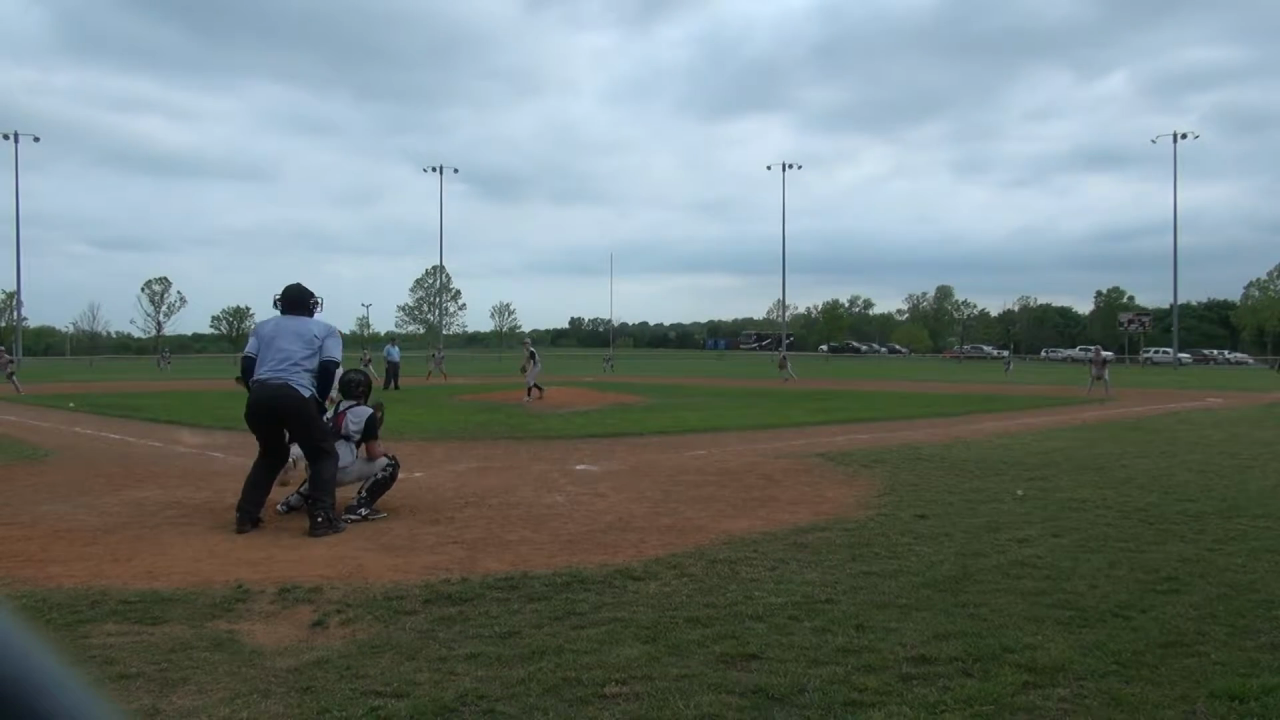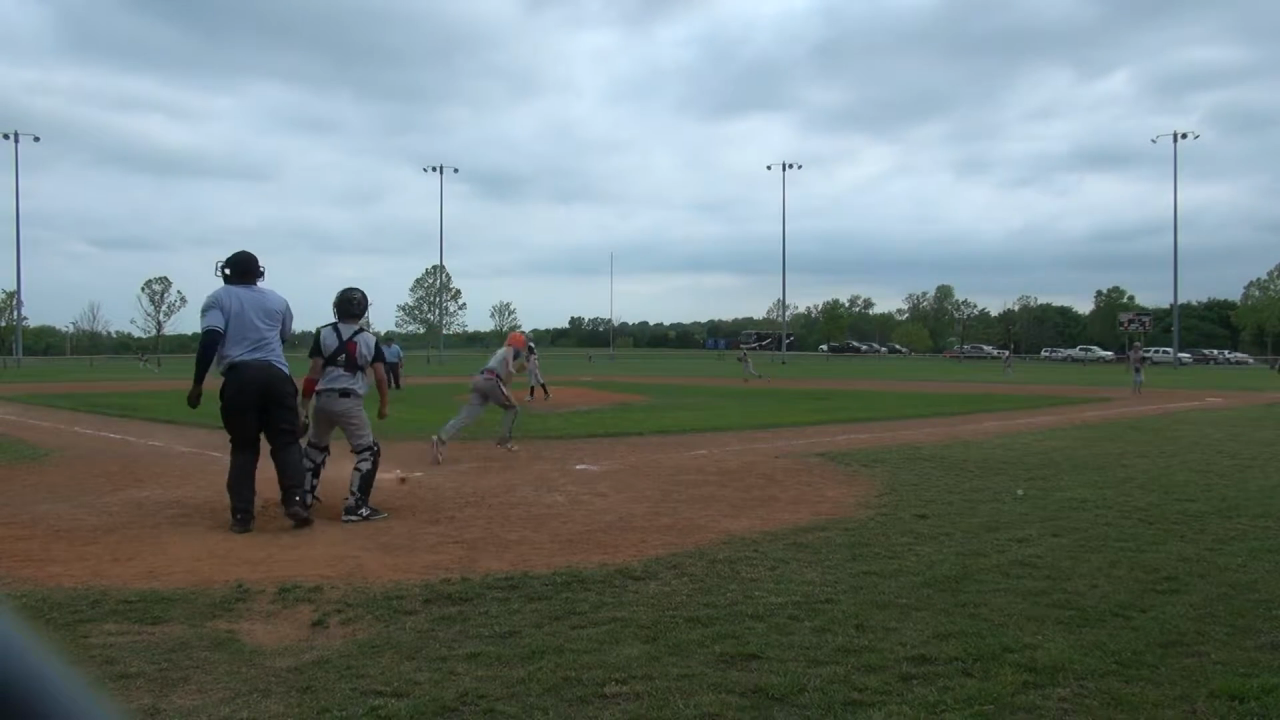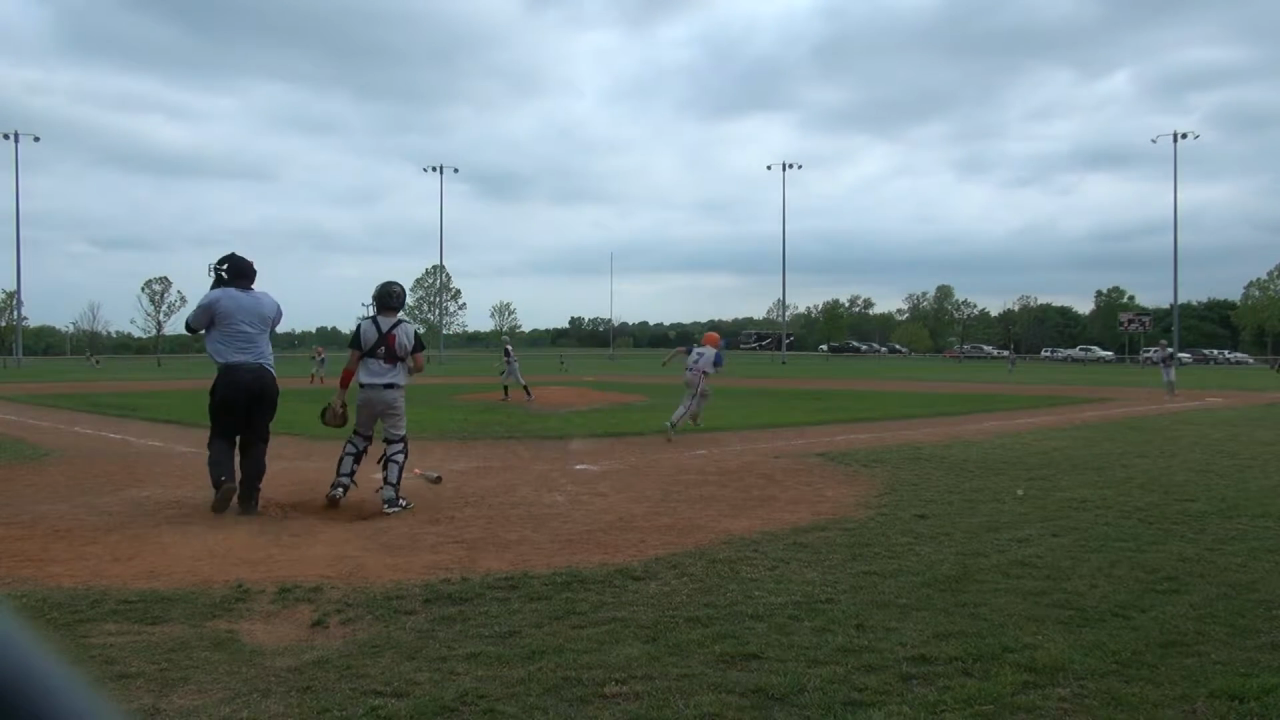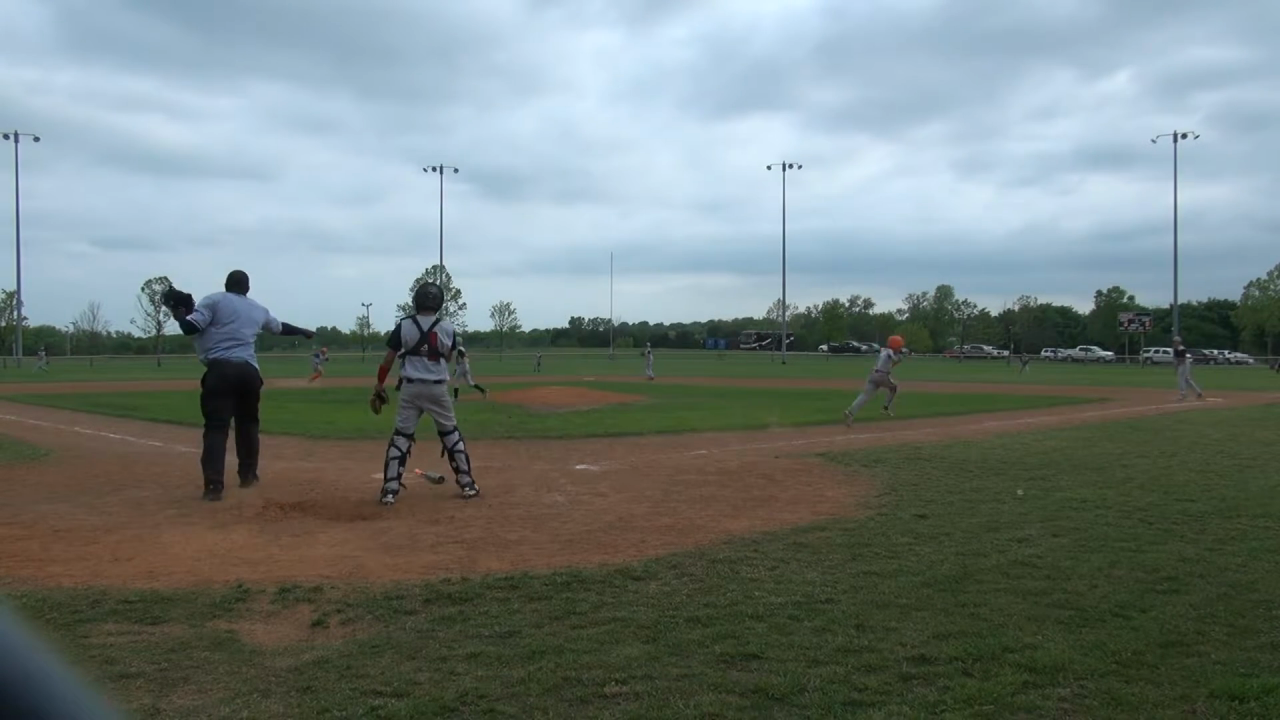
dt=0.7s
person 1, frame 1
left shoulder: (263, 326)
right shoulder: (326, 329)
left elbow: (247, 367)
right elbow: (327, 368)
right wrist: (318, 402)
left hip: (261, 396)
right hip: (297, 396)
left knee: (270, 454)
right knee: (323, 455)
left ankle: (245, 516)
right ankle: (321, 518)
person 1, frame 2
left shoulder: (218, 298)
right shoulder: (277, 300)
left elbow: (210, 340)
left wrist: (197, 383)
left hip: (239, 377)
right hip: (276, 375)
left knee: (244, 448)
right knee: (287, 441)
left ankle: (241, 515)
right ankle: (295, 501)
person 1, frame 3
left shoulder: (216, 298)
right shoulder: (270, 303)
left elbow: (191, 326)
left hip: (231, 377)
right hip: (264, 377)
left knee: (222, 437)
right knee: (255, 440)
left ankle: (224, 483)
right ankle: (249, 499)
person 1, frame 4
left shoulder: (213, 300)
right shoulder: (258, 309)
left elbow: (190, 328)
right elbow: (280, 328)
left wrist: (179, 315)
right wrist: (303, 332)
left hip: (219, 370)
right hip: (248, 370)
left knee: (216, 427)
right knee: (247, 423)
left ankle: (213, 484)
right ankle: (248, 473)
person 2, frame 1
left shoulder: (333, 411)
right shoulder: (367, 413)
right elbow: (373, 454)
right wrist: (382, 451)
right hip: (341, 472)
right knee: (389, 464)
left ankle: (294, 501)
right ankle: (359, 507)
person 2, frame 2
left shoulder: (323, 333)
right shoulder: (370, 340)
left elbow: (314, 372)
right elbow: (380, 376)
left wrist: (303, 404)
right wrist: (384, 405)
left hip: (324, 400)
right hip: (350, 402)
left knee: (315, 449)
right knee: (367, 451)
left ankle: (303, 501)
right ankle: (356, 506)
person 2, frame 3
left shoulder: (363, 327)
right shoulder: (408, 330)
left elbow: (351, 364)
right elbow: (419, 365)
left wrist: (340, 394)
right wrist: (408, 371)
left hip: (366, 392)
right hip: (392, 393)
left knee: (358, 438)
right knee: (396, 443)
left ankle: (340, 485)
right ankle: (390, 498)
person 2, frame 4
left shoulder: (404, 326)
right shoulder: (447, 328)
left elbow: (388, 359)
left wrist: (379, 384)
left hip: (411, 388)
right hip: (438, 388)
left knee: (401, 437)
right knee: (451, 434)
left ankle: (390, 489)
right ankle: (466, 483)
